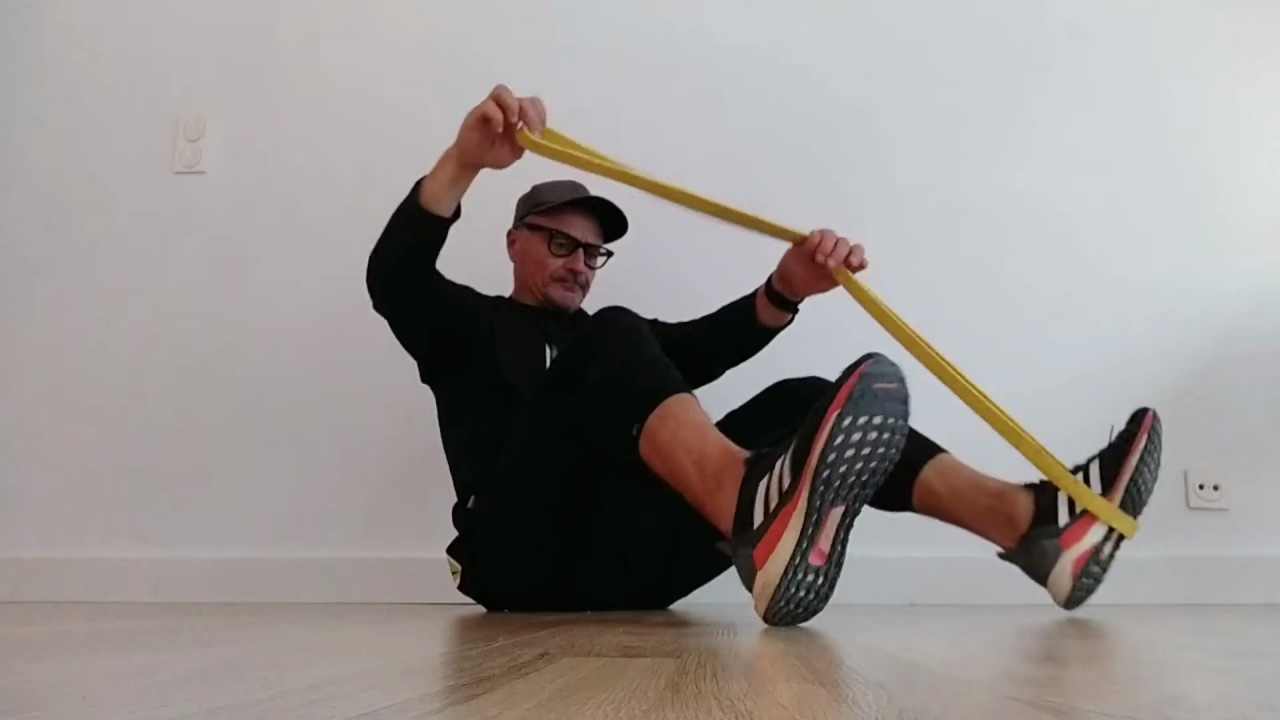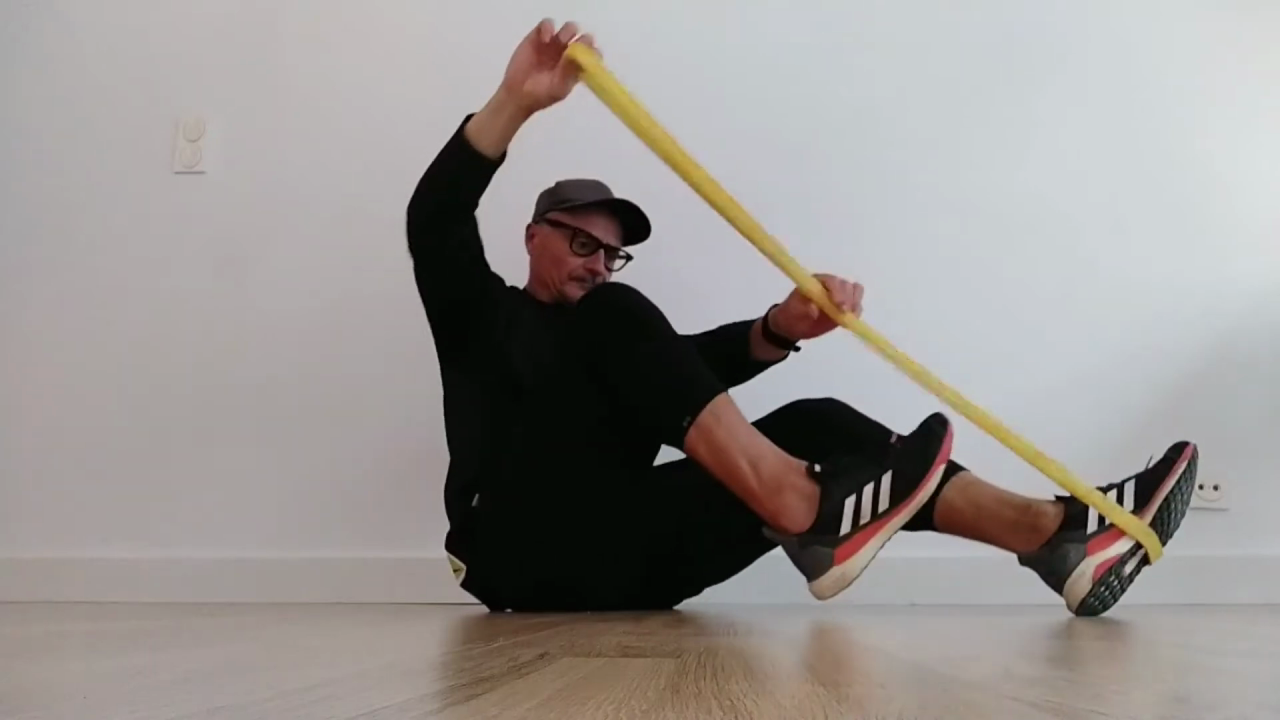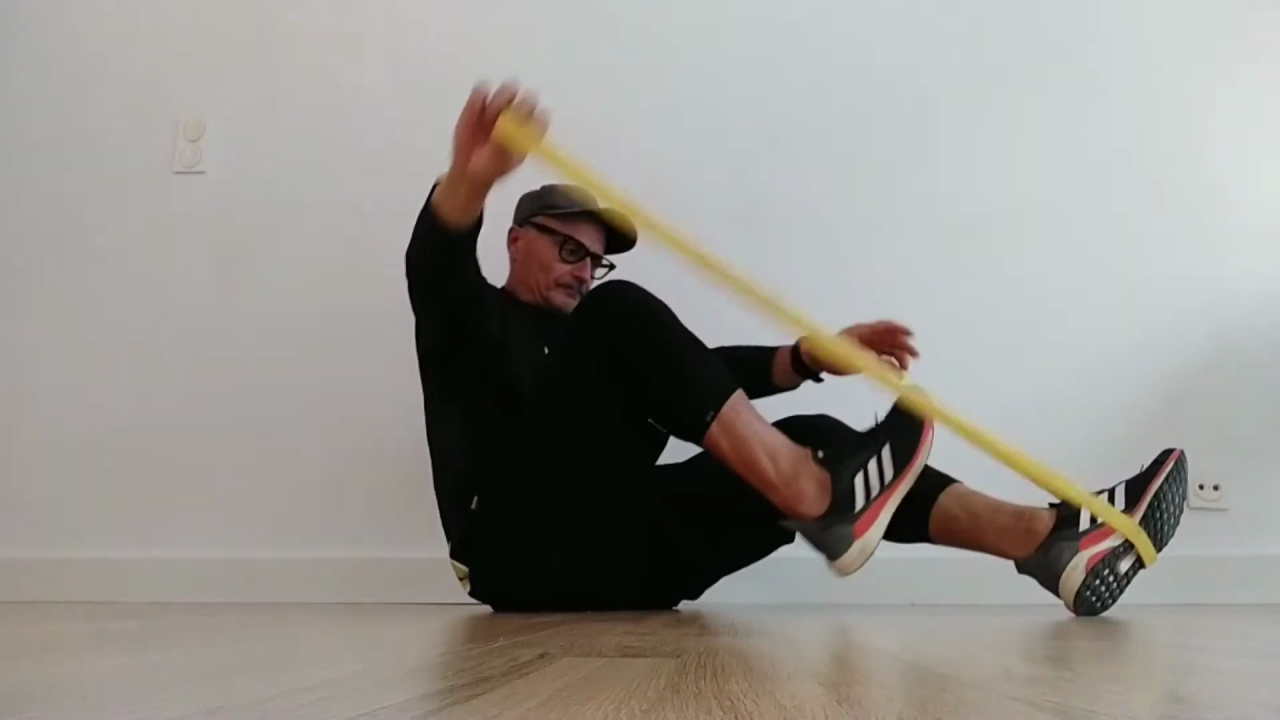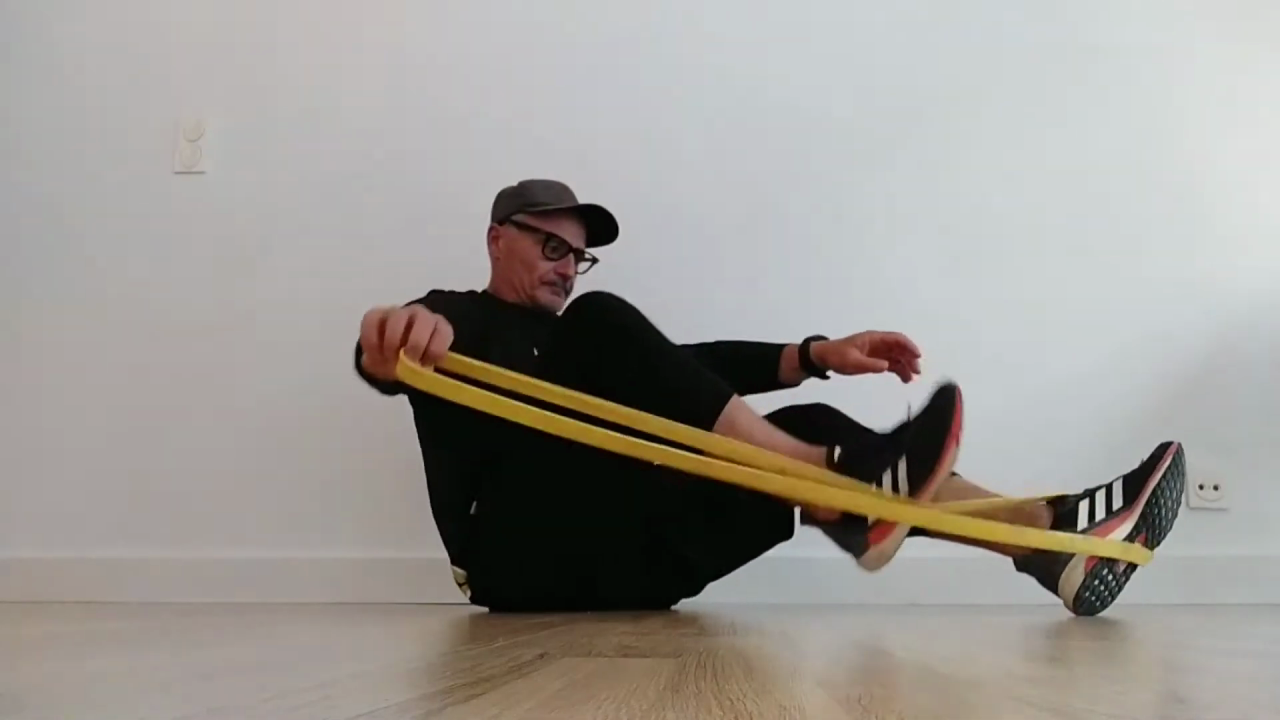
dt=0.4s
person 1, frame 1
left shoulder: (610, 344)
right shoulder: (472, 325)
left elbow: (712, 343)
right elbow: (392, 280)
left wrist: (788, 289)
right wrist: (463, 160)
left hip: (623, 560)
right hip: (525, 558)
left knee: (798, 405)
right knee: (614, 341)
left ankle: (1035, 522)
right ankle: (758, 515)
person 1, frame 2
left shoulder: (616, 339)
right shoulder: (482, 314)
left elbow: (702, 363)
right elbow: (433, 224)
left wrist: (783, 328)
right wrist: (514, 103)
left hip: (624, 564)
right hip: (527, 550)
left knee: (812, 424)
right knee: (616, 320)
left ankle: (1057, 535)
right ankle: (813, 515)
person 1, frame 3
left shoulder: (599, 342)
right shoulder: (470, 322)
left elbow: (696, 375)
right elbow: (432, 269)
left wrist: (812, 357)
right wrist: (474, 175)
left hip: (618, 565)
right hip: (524, 556)
left knee: (809, 437)
right knee: (623, 316)
left ankle: (1053, 541)
right ankle: (821, 500)
person 1, frame 4
left shoulder: (576, 343)
right shoulder: (451, 321)
left elbow: (690, 370)
right elbow: (384, 357)
left wrist: (817, 355)
right wrist: (394, 340)
left hip: (618, 560)
right hip: (523, 555)
left knee: (803, 430)
right knee: (601, 324)
left ankle: (1053, 536)
right ankle: (851, 484)
